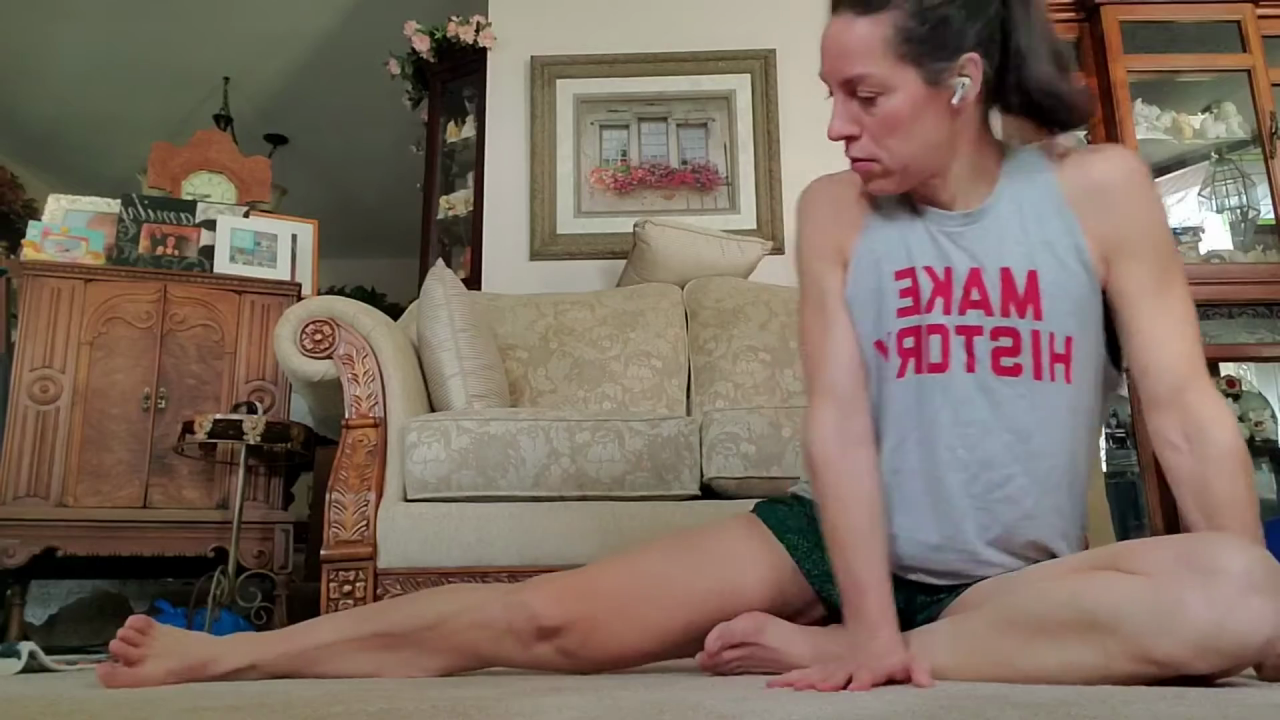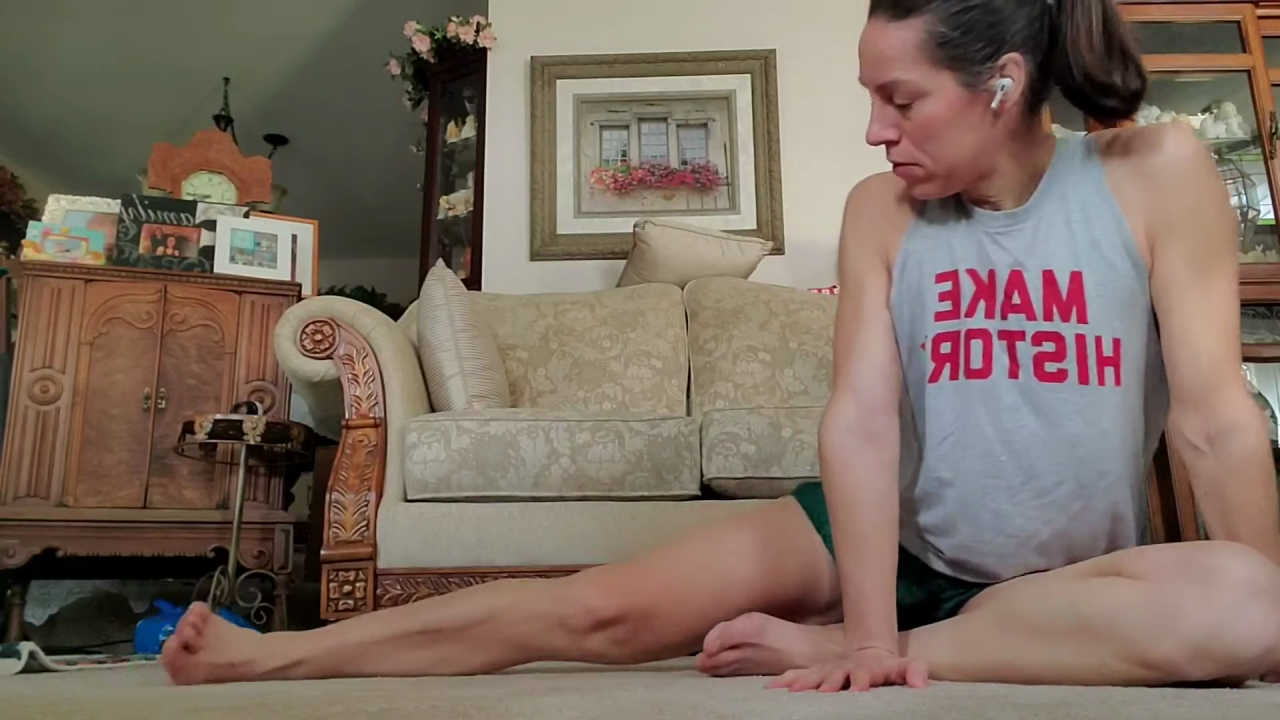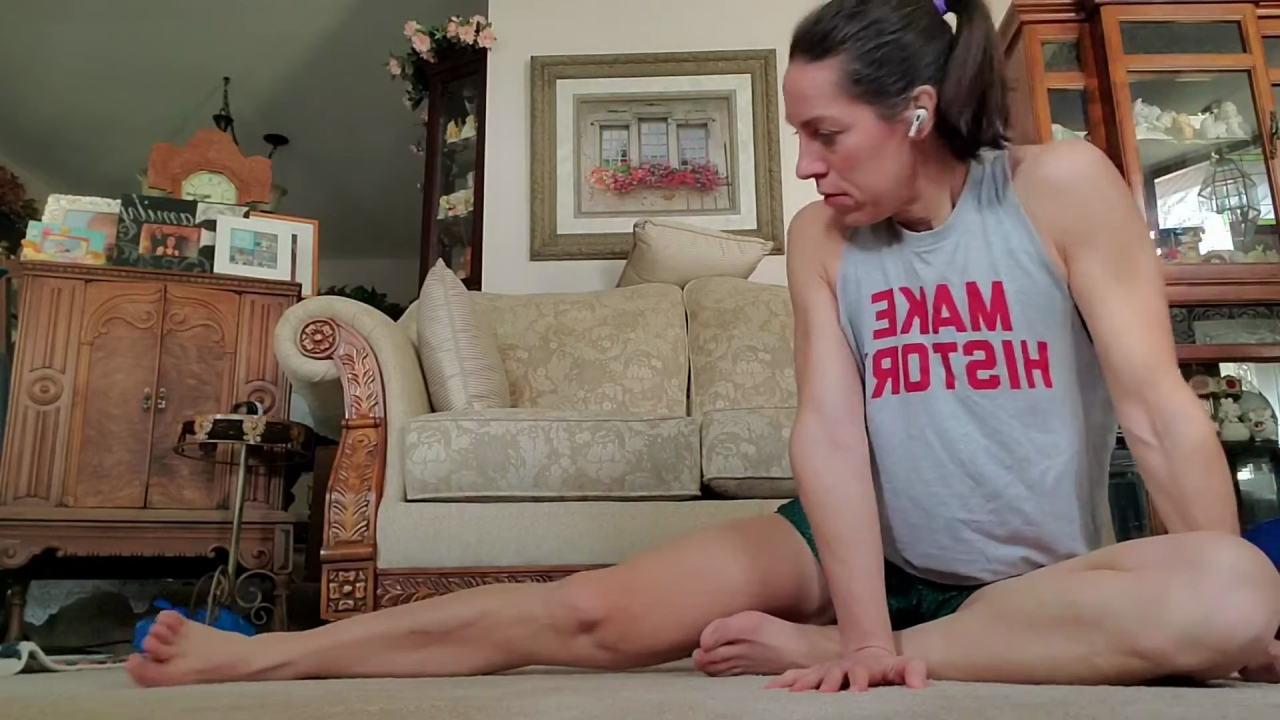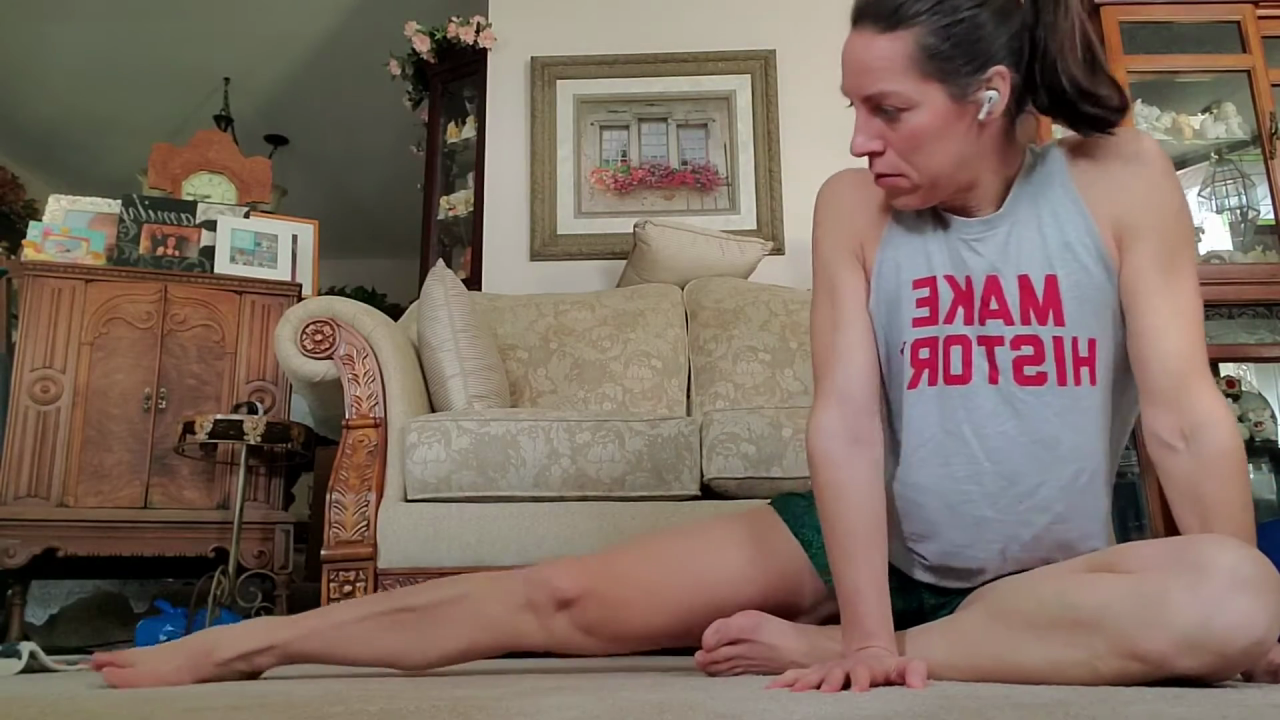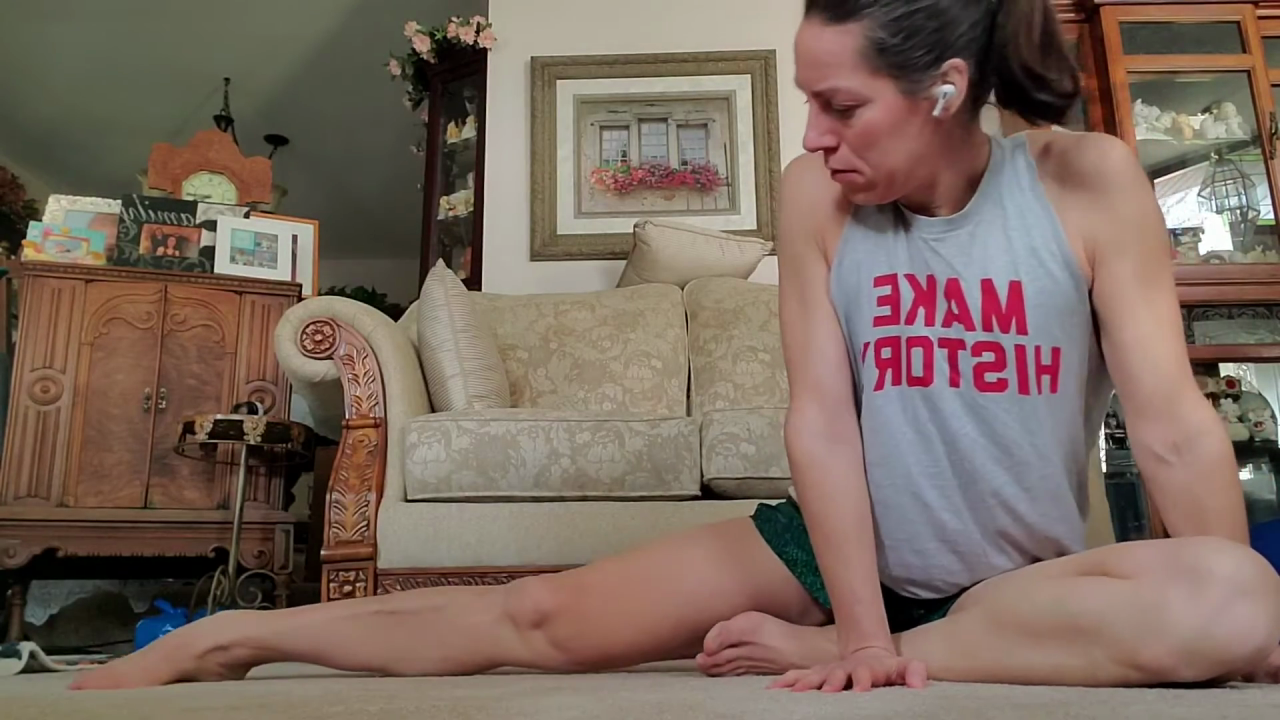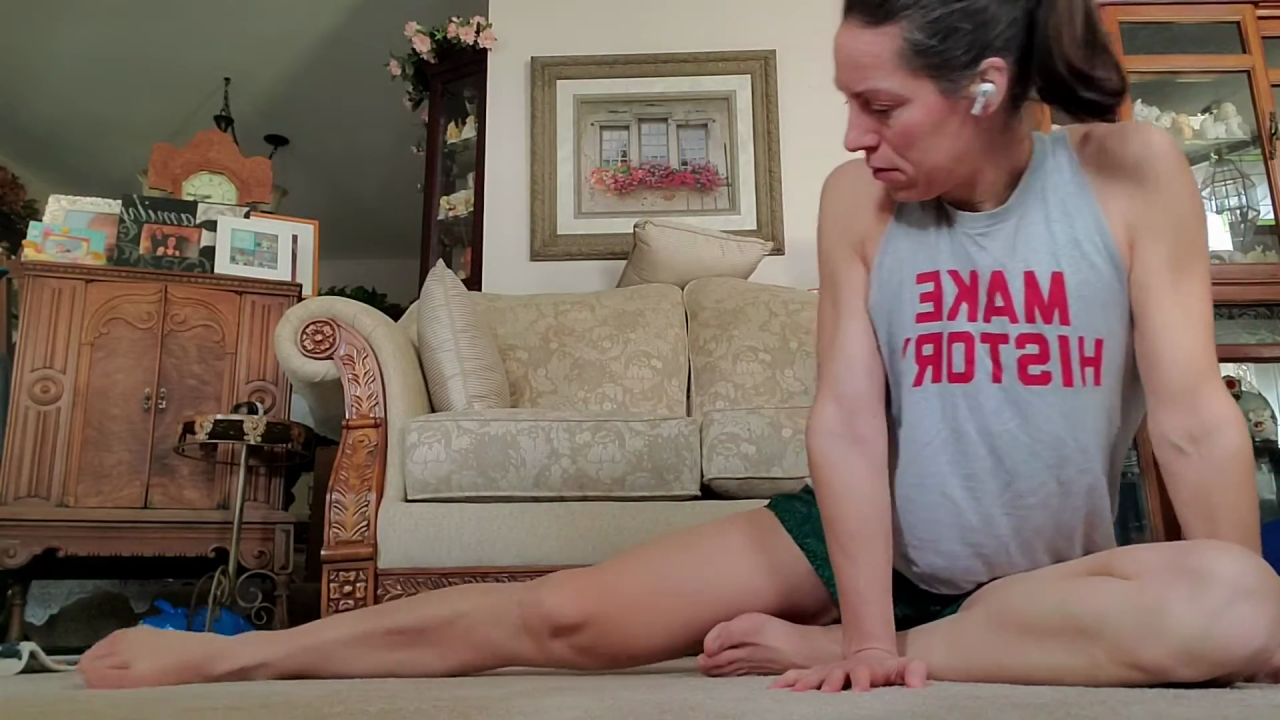
dt=0.5s
person 1, frame 1
left shoulder: (1102, 191)
right shoulder: (833, 210)
left elbow: (1185, 416)
right elbow: (837, 421)
right wrist: (873, 629)
left hip: (1012, 582)
right hip: (843, 539)
right knee: (553, 618)
left ankle: (820, 654)
right ankle: (226, 653)
person 1, frame 2
left shoulder: (1159, 173)
right shoulder: (881, 211)
right elbow: (861, 418)
right wrist: (872, 629)
left hip: (1051, 584)
right hip: (887, 530)
right knee: (605, 609)
left ankle: (819, 648)
right ankle: (273, 655)
person 1, frame 3
left shoulder: (1064, 187)
right shoulder: (820, 239)
left elbow: (1157, 409)
right elbow: (828, 432)
right wrist: (864, 630)
left hip: (1033, 582)
right hip: (869, 547)
right knee: (587, 614)
left ankle: (813, 648)
right ankle: (259, 656)
person 1, frame 4
left shoulder: (1120, 180)
right shoulder: (851, 209)
left elbow: (1183, 417)
right elbow: (844, 421)
left wrist: (1139, 642)
right wrist: (869, 629)
left hip: (1038, 583)
right hip: (864, 539)
right knee: (569, 593)
left ankle: (807, 652)
right ankle: (239, 645)
person 1, frame 5
left shoulder: (1090, 183)
right shoulder: (815, 195)
left elbow: (1172, 426)
right elbow: (820, 422)
right wrist: (862, 628)
left hip: (1026, 580)
right hip: (841, 542)
right knee: (539, 615)
left ankle: (813, 655)
right ankle: (224, 638)
person 1, frame 6
left shoulder: (1127, 172)
right shoulder: (857, 199)
right elbow: (846, 419)
right wrist: (871, 627)
left hip: (1040, 578)
right hip: (865, 537)
right knee: (565, 613)
left ankle: (815, 653)
right ankle: (233, 656)
